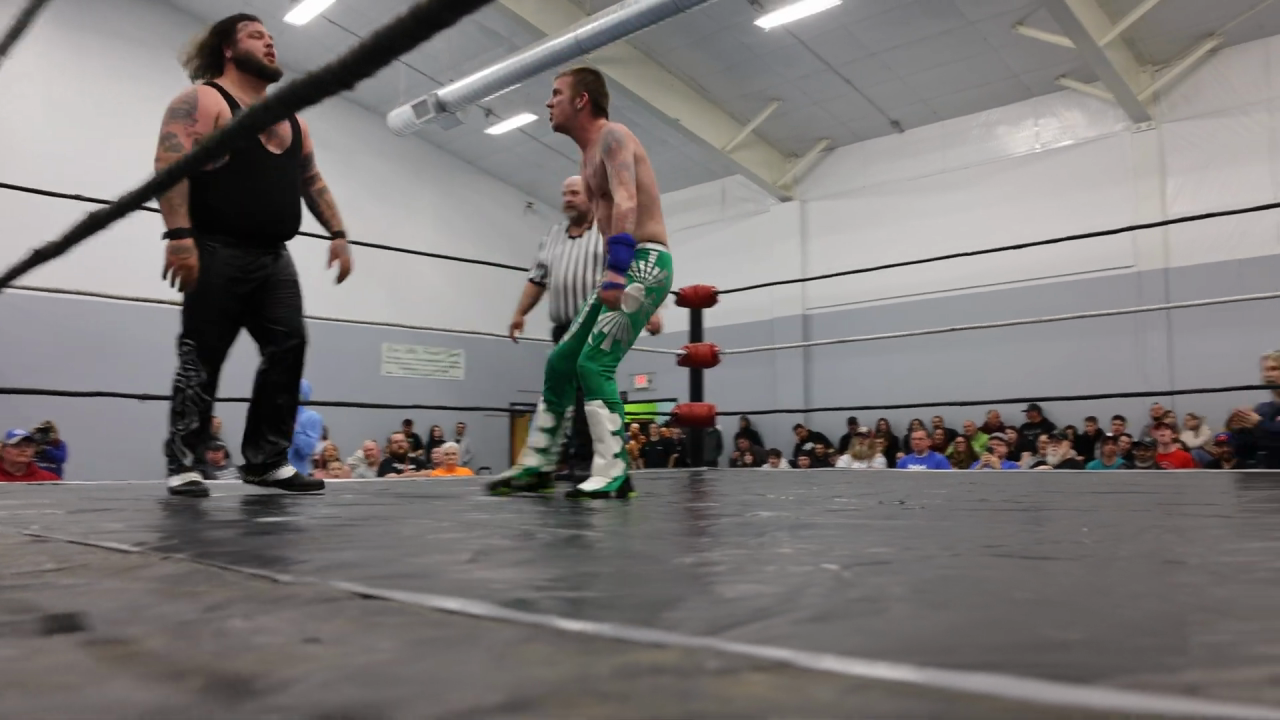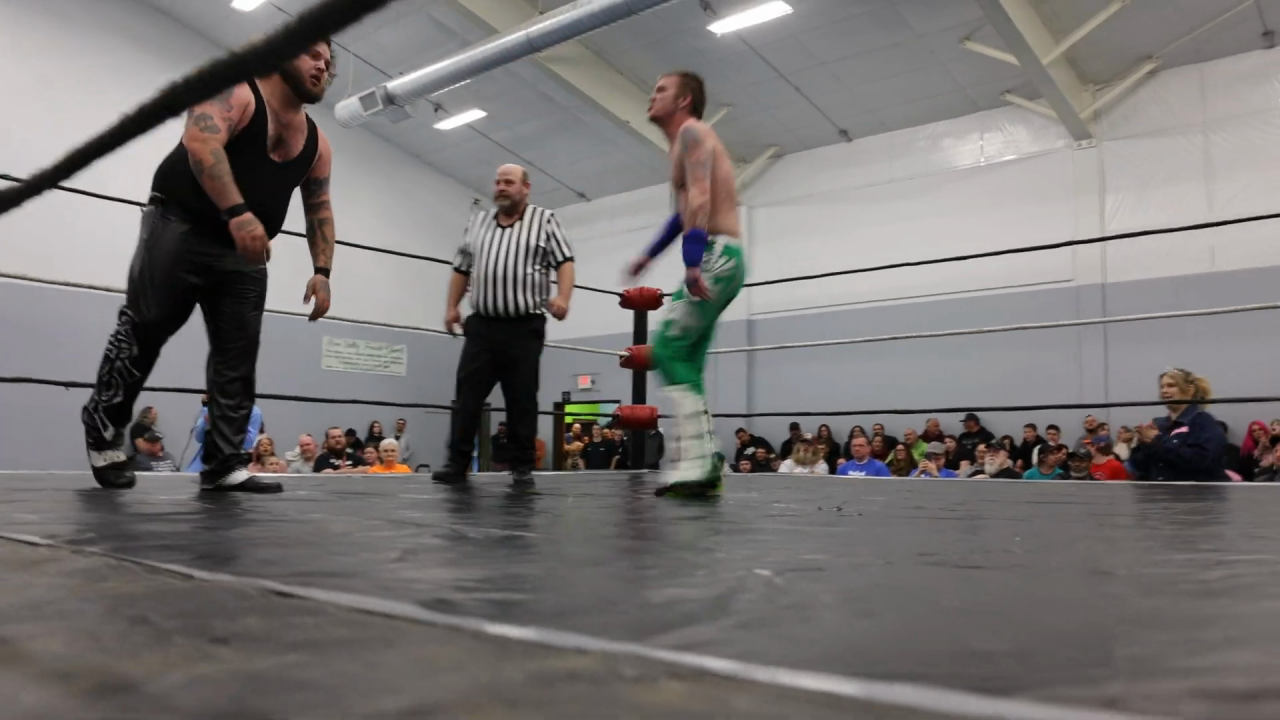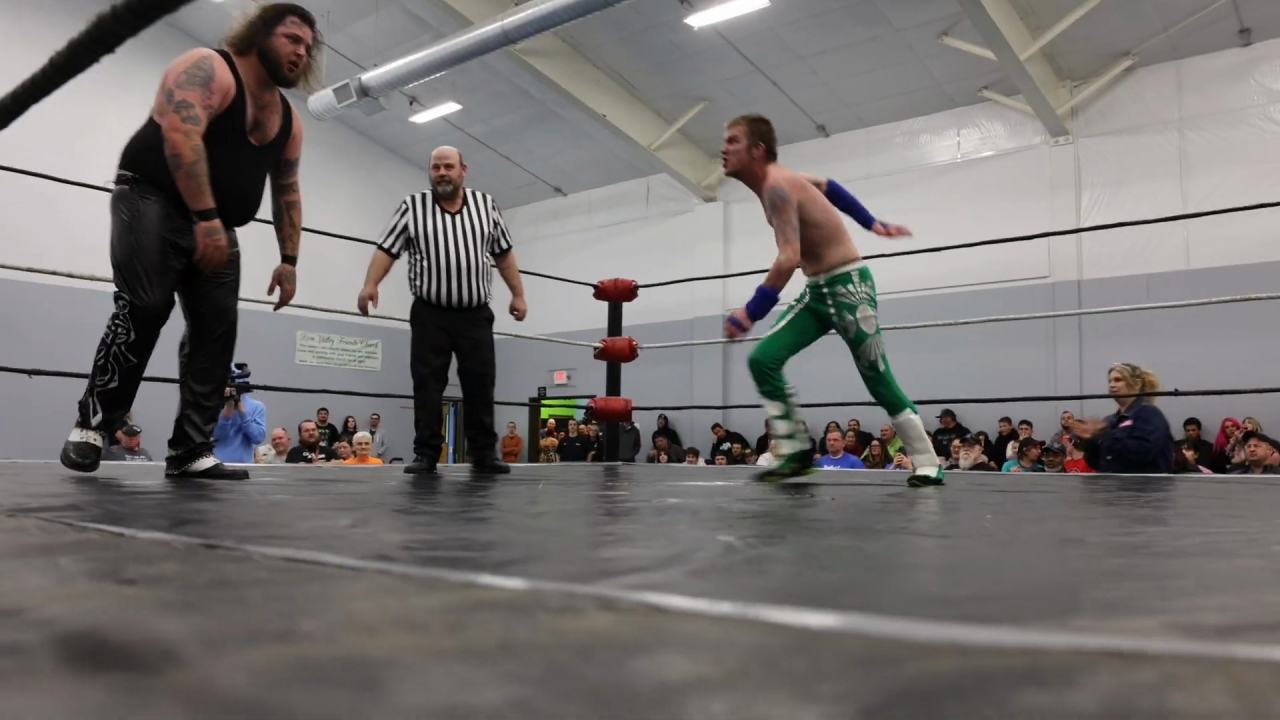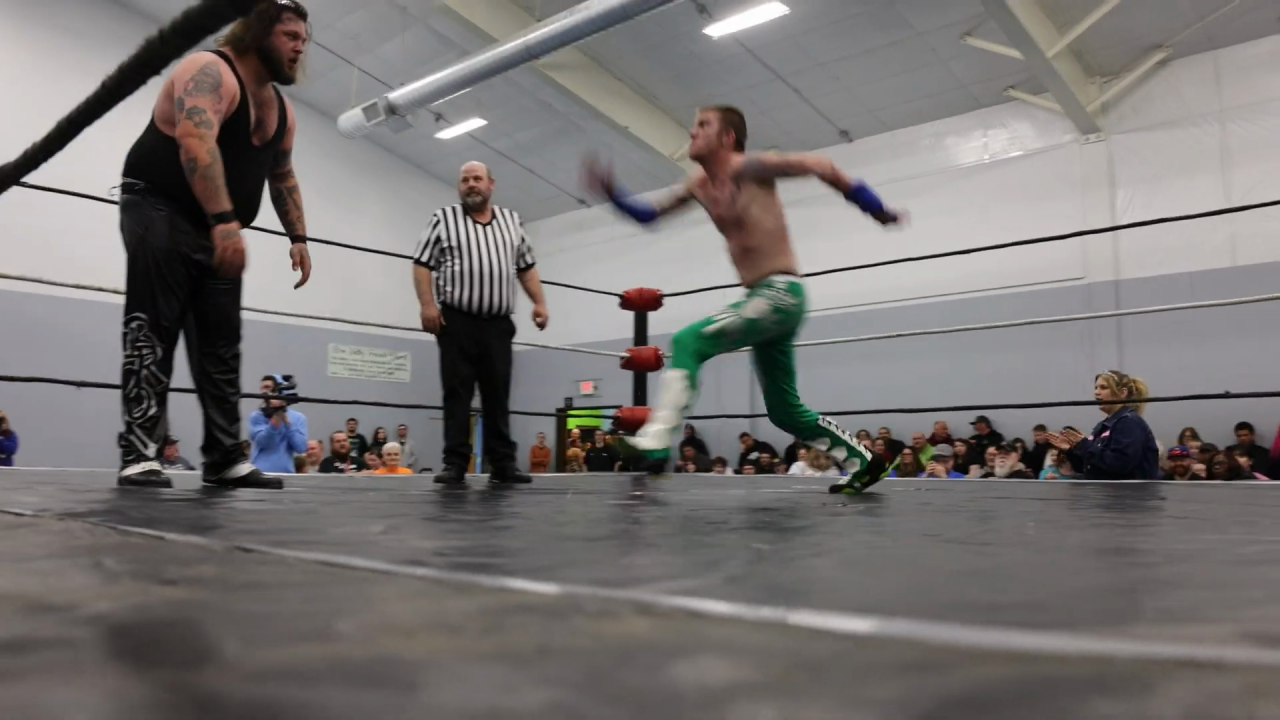
dt=0.5s
person 1, frame 1
left shoulder: (290, 118)
right shoulder: (203, 103)
left elbow: (312, 181)
right elbow: (172, 165)
left wrist: (337, 234)
right wrist: (179, 235)
left hip: (273, 256)
right hip: (217, 252)
left knee: (288, 352)
right knee: (203, 357)
left ankle: (267, 460)
right ankle: (184, 466)
person 1, frame 2
left shoulder: (315, 141)
right shoulder: (235, 93)
left elbow: (320, 211)
right elbow: (202, 143)
left wrist: (322, 272)
right wrist: (237, 213)
left hip: (244, 253)
right hip: (181, 226)
left knee: (239, 353)
right knee: (144, 327)
left ankle: (225, 464)
right ankle: (103, 431)
person 1, frame 3
left shoulder: (288, 120)
right shoulder: (208, 69)
left elbow: (287, 192)
right elbow: (181, 134)
left wrist: (288, 259)
right wrist: (206, 217)
left hip: (214, 228)
right hip: (151, 201)
left knee: (216, 333)
right knee: (142, 308)
left ankle: (191, 451)
right ankle: (93, 425)
person 1, frame 4
left shoulder: (281, 110)
right shoulder: (211, 72)
left elbow: (283, 177)
right elbow: (196, 142)
left wrist: (298, 238)
right wrist: (224, 221)
left hip: (217, 228)
right hip: (159, 211)
left knee: (220, 342)
right knee: (154, 328)
left ankle: (225, 457)
right ankle: (139, 455)
person 2, frame 1
left shoulder: (616, 136)
right shoulder: (590, 149)
left elbow: (626, 205)
left wrist: (617, 271)
left hip: (644, 264)
right hip: (622, 270)
left knee: (591, 368)
right knee: (559, 364)
left ankle: (611, 475)
right ankle: (534, 466)
person 2, frame 2
left shoulder: (691, 132)
right shoulder: (683, 143)
left elbow: (699, 201)
left wrist: (693, 263)
right wrist: (649, 255)
left hip: (716, 259)
right hip: (708, 263)
left knee: (669, 353)
right knee: (686, 367)
left ankle: (696, 463)
right ankle: (697, 466)
person 2, frame 3
left shoulder: (776, 187)
right shoulder: (772, 181)
left elbow: (789, 259)
right elbow: (829, 187)
left wrist: (748, 314)
right wrist: (873, 224)
left hip: (849, 285)
right hip: (816, 290)
left knee: (879, 383)
right knee: (763, 360)
left ankle: (926, 461)
right ankle: (794, 451)
person 2, frame 4
left shoulder: (746, 169)
right shoulder: (700, 183)
left elbow: (819, 165)
right elbow: (650, 214)
left wrist: (875, 208)
right wrist: (612, 191)
left hip: (781, 295)
right hip: (761, 298)
left knee: (687, 344)
right knee: (783, 409)
left ankle: (657, 441)
right ankle: (860, 460)
person 3, frame 1
right shoulder: (553, 236)
right elbow: (537, 280)
right wrist: (519, 313)
right hip: (565, 329)
right knee: (574, 392)
left ankle: (582, 459)
right ankle: (578, 458)
person 3, frame 2
left shoulder: (544, 220)
right shoulder: (478, 223)
left elbow: (564, 262)
right elbow: (462, 269)
left wrist: (562, 296)
right wrist: (451, 306)
left hip: (524, 326)
right hip: (481, 325)
left knee: (521, 395)
right knee: (469, 388)
left ankle: (522, 465)
right ankle: (458, 461)
person 3, frame 3
left shoulder: (485, 205)
right shoulder: (412, 206)
left elbow: (504, 254)
right elbow: (386, 249)
left wrist: (518, 294)
right wrist: (370, 284)
left hip: (475, 314)
right hip: (430, 314)
left knee: (480, 382)
right knee: (427, 383)
left ankle: (484, 452)
right ankle: (426, 454)
person 3, frame 4
left shoulder: (511, 221)
right shoulder: (443, 219)
left elbow: (526, 267)
right elbow: (423, 264)
left wrist: (539, 302)
right wrist: (427, 303)
left hip: (498, 324)
right hip: (456, 322)
left knee: (497, 394)
right knee: (457, 392)
left ankle: (503, 463)
right ankle: (455, 463)
